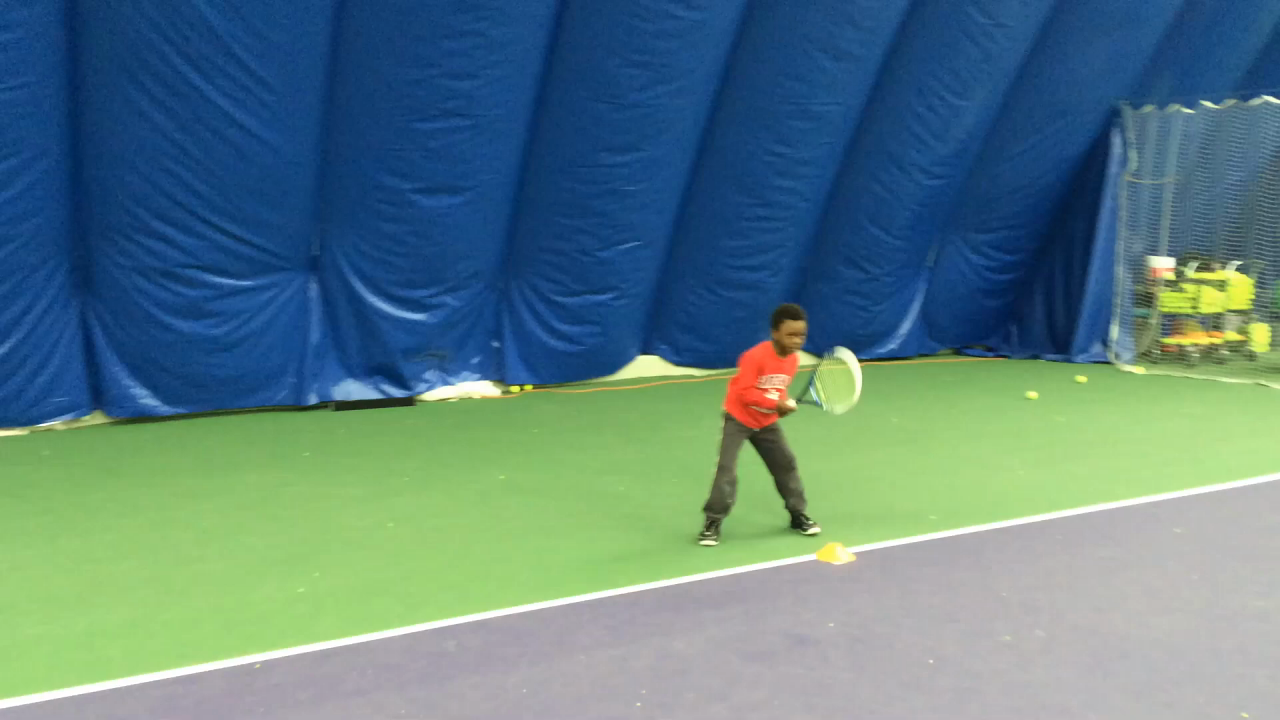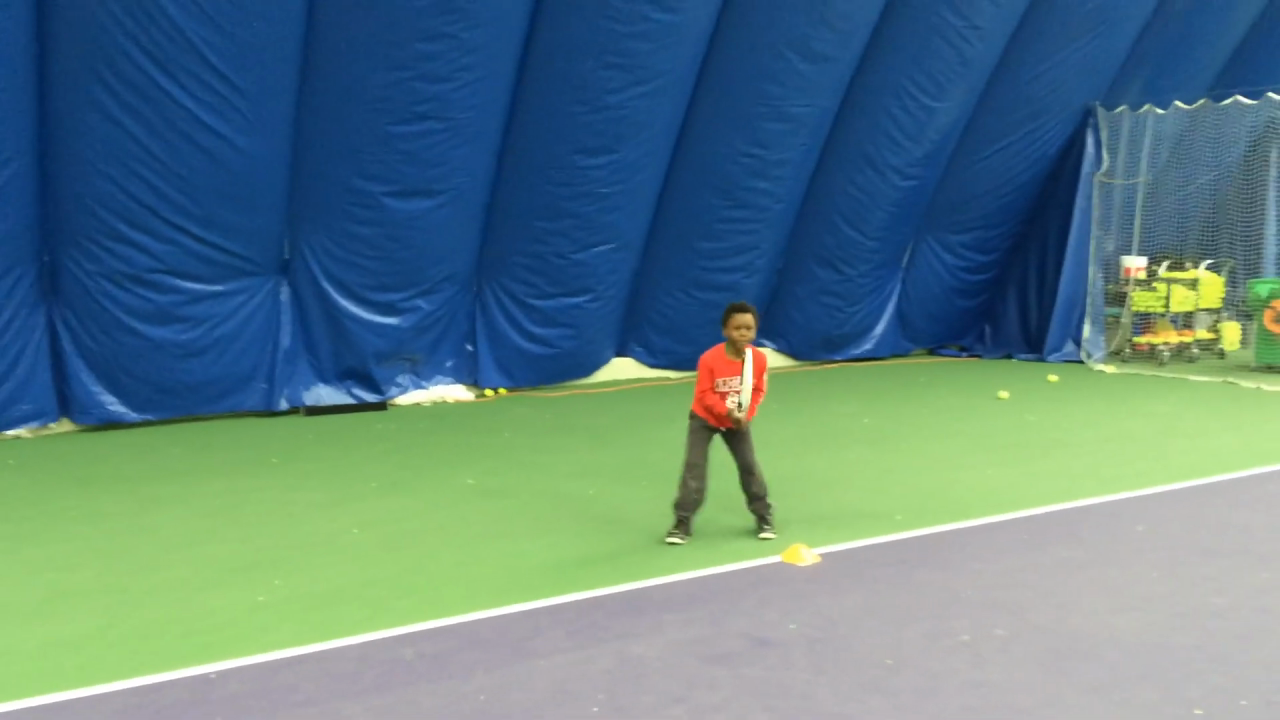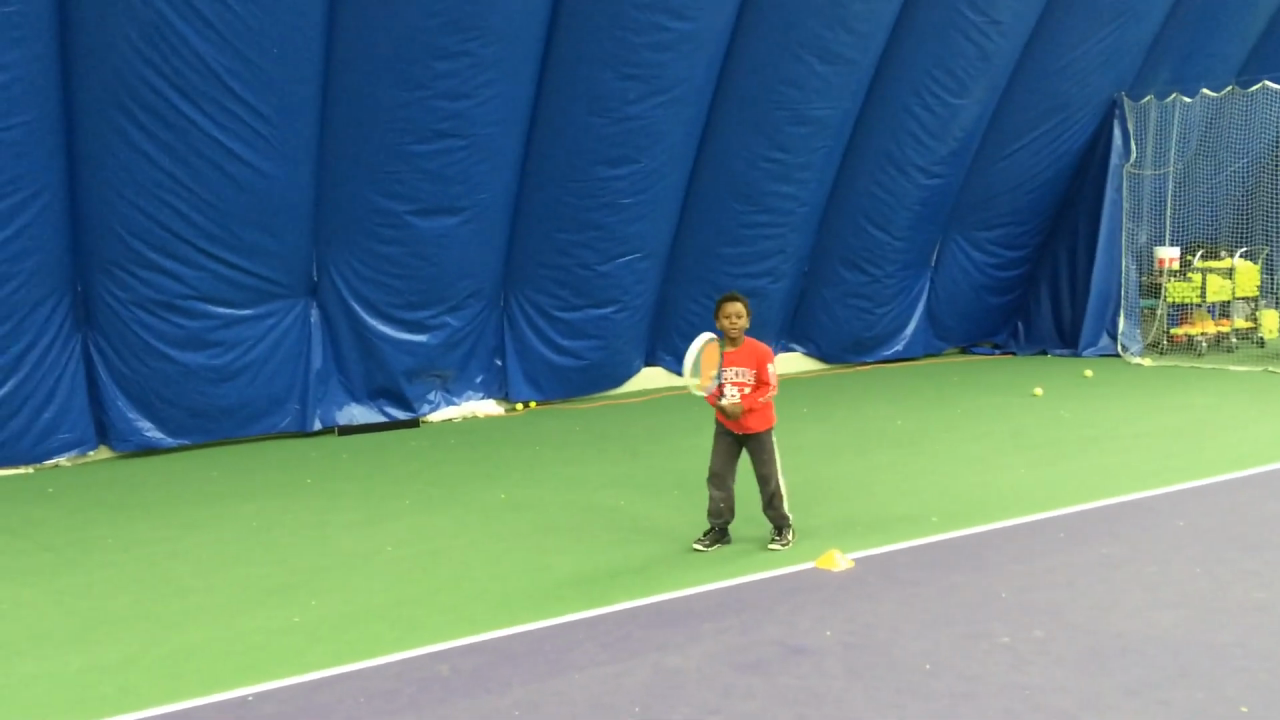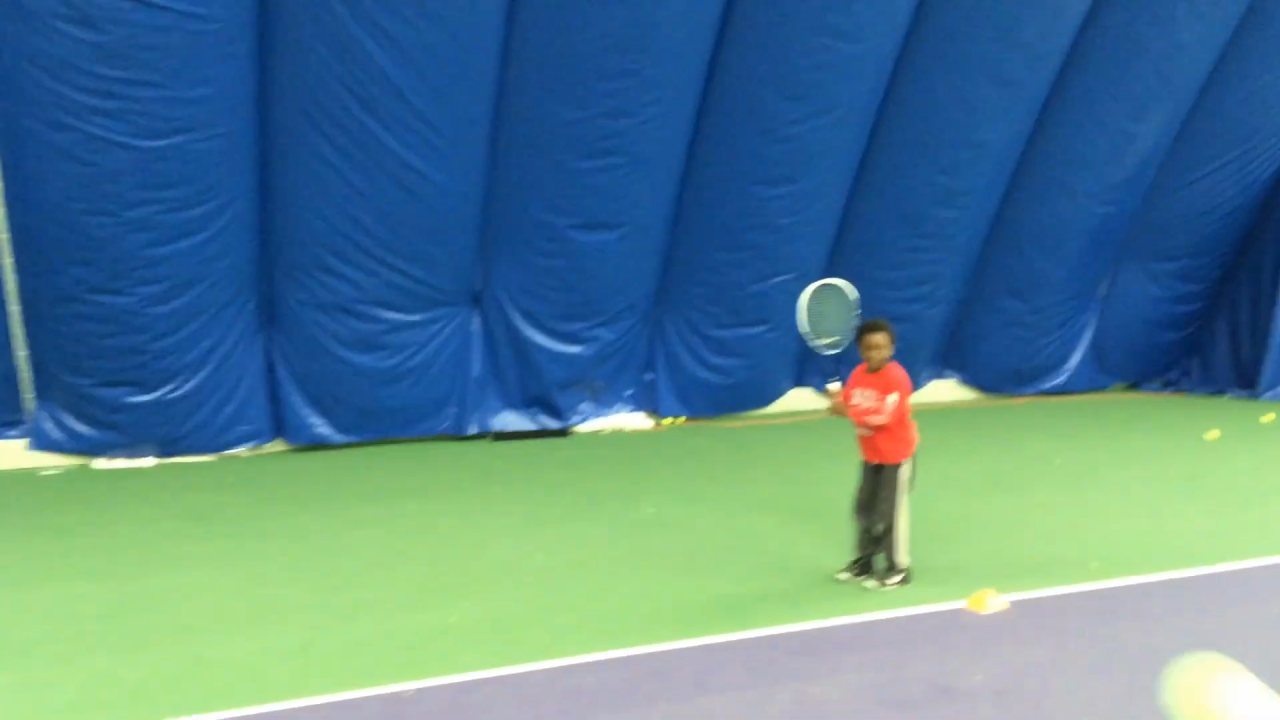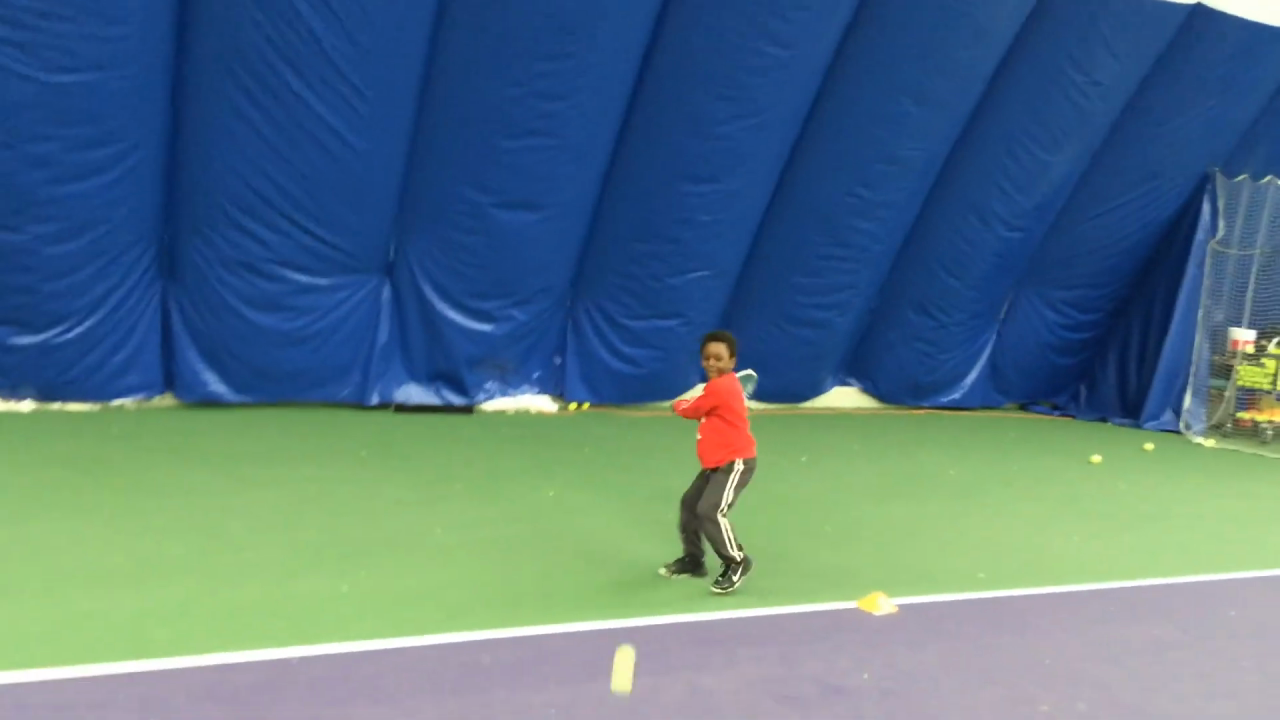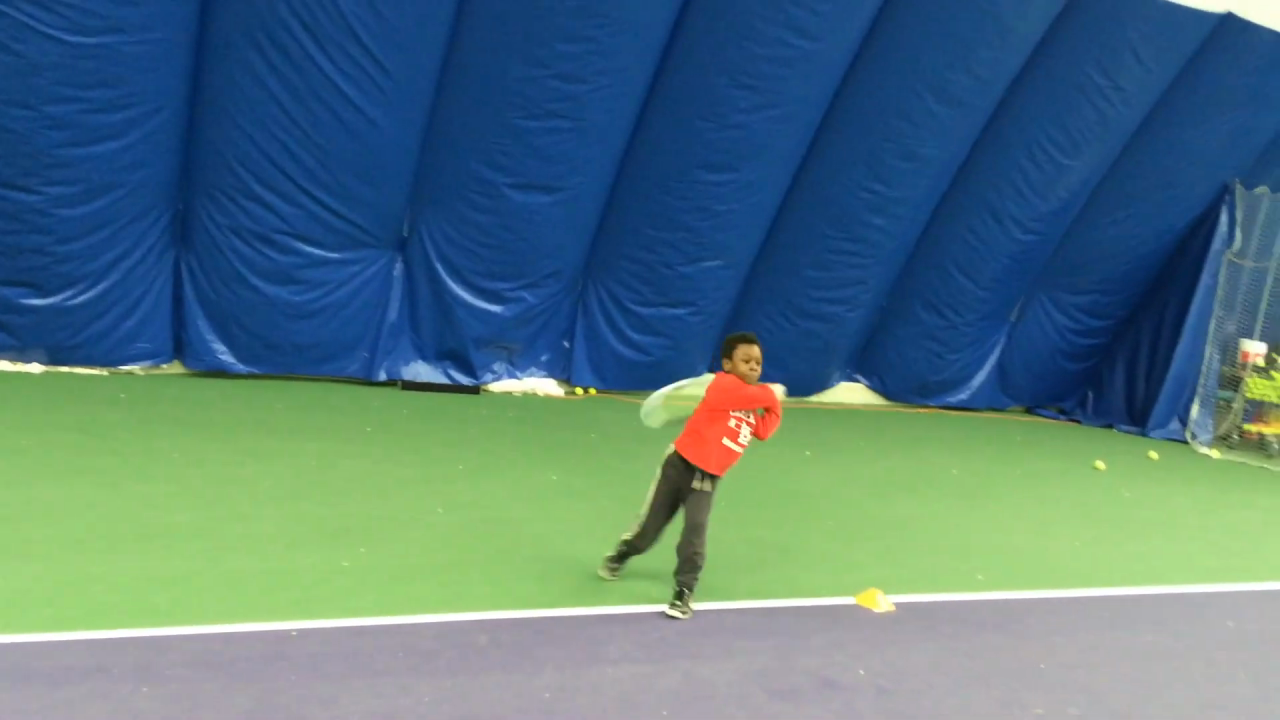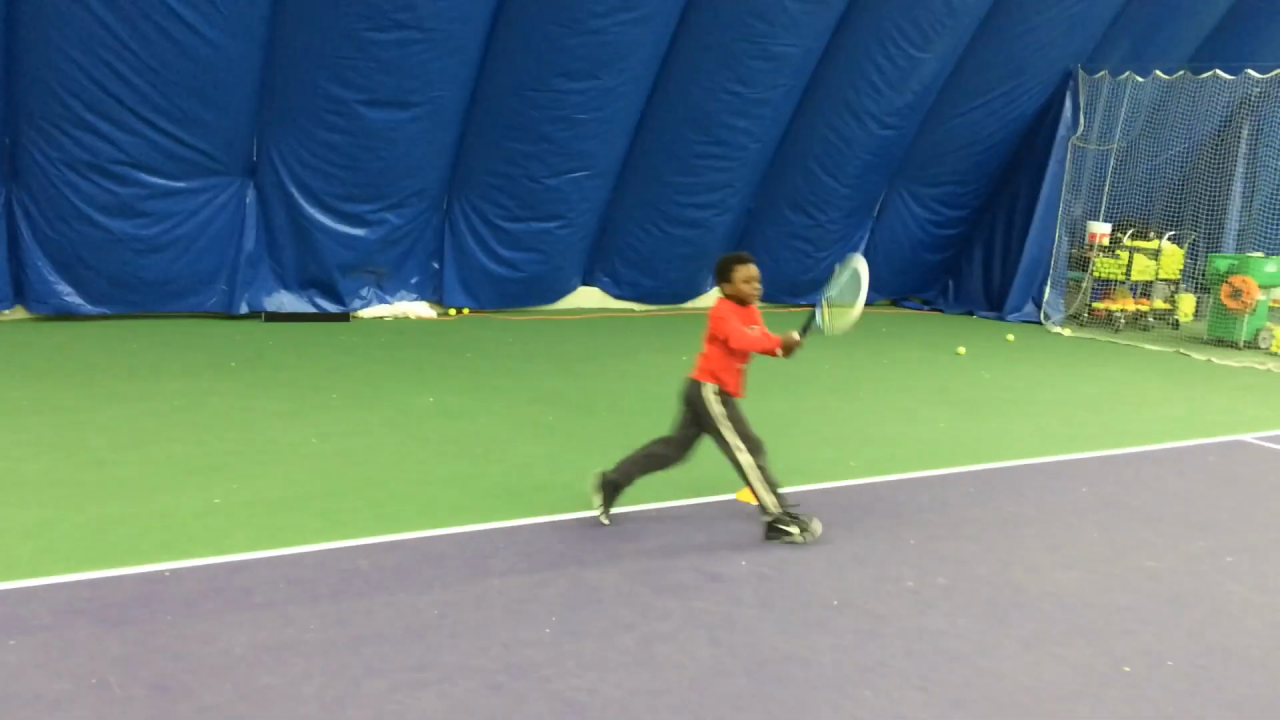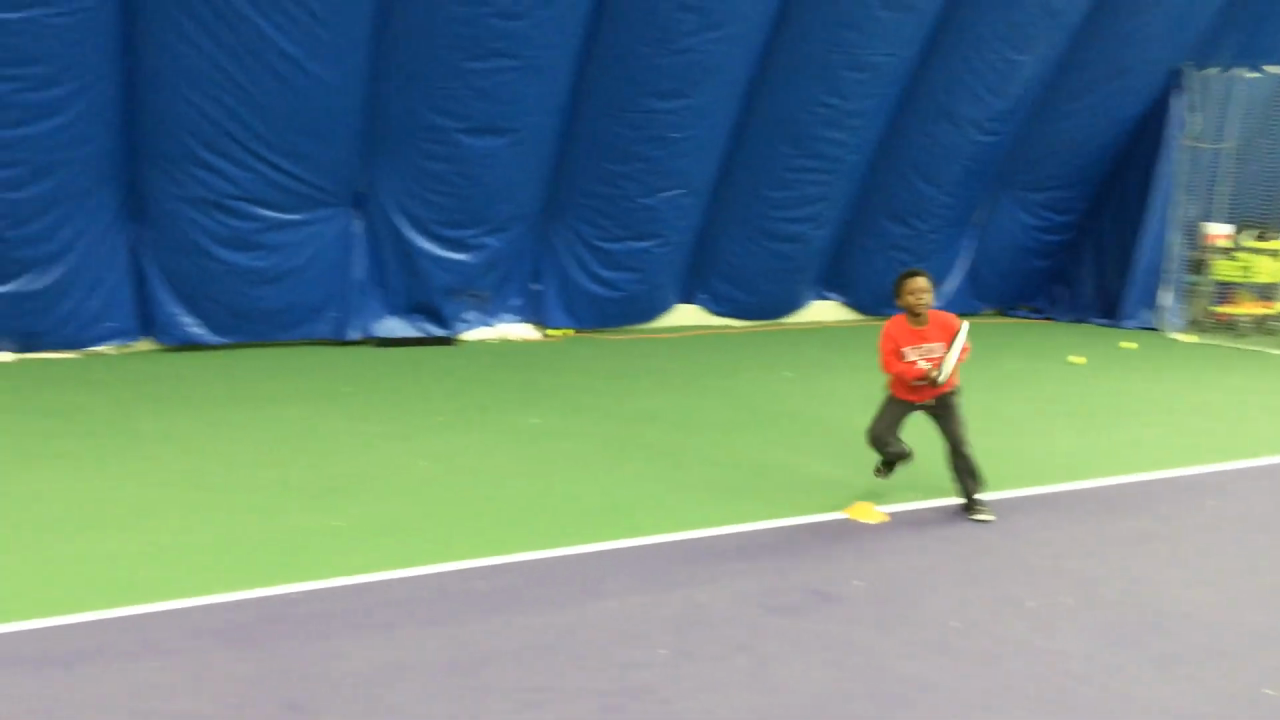
dt=0.7s
person 1, frame 1
left shoulder: (792, 359)
right shoulder: (755, 357)
right elbow: (745, 392)
left wrist: (786, 403)
right wrist: (776, 403)
left hip: (767, 421)
right hip: (739, 419)
left knee: (786, 463)
right knee: (726, 468)
left ankle: (798, 514)
right ankle: (713, 522)
person 1, frame 2
left shoulder: (759, 359)
right shoulder: (709, 359)
left elbow: (758, 392)
right elbow: (704, 395)
left wrist: (745, 414)
right wrist: (727, 412)
left hip: (737, 421)
right hip: (704, 418)
left knee: (749, 467)
right knee: (694, 466)
left ankle: (763, 516)
right ankle: (683, 522)
person 1, frame 3
left shoulder: (761, 352)
left elbow: (769, 388)
left wrist: (742, 405)
right wrist: (719, 404)
left hip: (758, 426)
right hip: (725, 425)
left knee: (768, 476)
right knee: (718, 475)
left ankle: (783, 526)
right ankle: (719, 528)
person 1, frame 4
left shoulder: (896, 379)
right shoulder: (858, 374)
left elbow: (884, 417)
right elbow: (847, 401)
left wrist: (848, 412)
right wrist: (838, 400)
left hip: (896, 456)
right hip: (872, 455)
left knee: (890, 512)
right knee: (865, 506)
left ankle: (897, 568)
right ankle: (865, 560)
person 1, frame 5
left shoulder: (720, 388)
right shoulder: (722, 385)
left elbow: (690, 410)
right elbow: (704, 414)
left wrist: (679, 405)
right wrist: (688, 407)
left hip: (736, 462)
right hip: (716, 463)
left knee: (709, 512)
right knee: (689, 504)
left ankle: (737, 562)
right ankle: (692, 560)
person 1, frame 6
left shoulder: (752, 404)
right shoulder: (724, 384)
left elbow: (764, 432)
right elbow: (762, 396)
left wrist: (774, 401)
right wrist: (771, 393)
left hip: (709, 476)
right hip: (684, 464)
left knee: (696, 529)
right knee: (653, 522)
left ankle: (684, 590)
right ankle: (622, 553)
person 1, frame 7
left shoulder: (751, 312)
right shoulder: (722, 313)
left elbow: (764, 340)
right elbow: (740, 341)
left wrist: (784, 344)
right wrist: (780, 342)
left hip: (717, 393)
right hip: (710, 391)
left knee: (675, 445)
right knee: (750, 450)
left ankle: (610, 482)
right ankle: (778, 518)
person 1, frame 8
left shoulder: (948, 322)
right shoulder: (892, 328)
left elbow: (963, 350)
right elbow: (890, 365)
right wrist: (921, 373)
left hip: (940, 393)
right hip: (903, 392)
left knee: (958, 442)
right knee: (878, 434)
left ankle: (972, 497)
right ankle: (895, 455)
